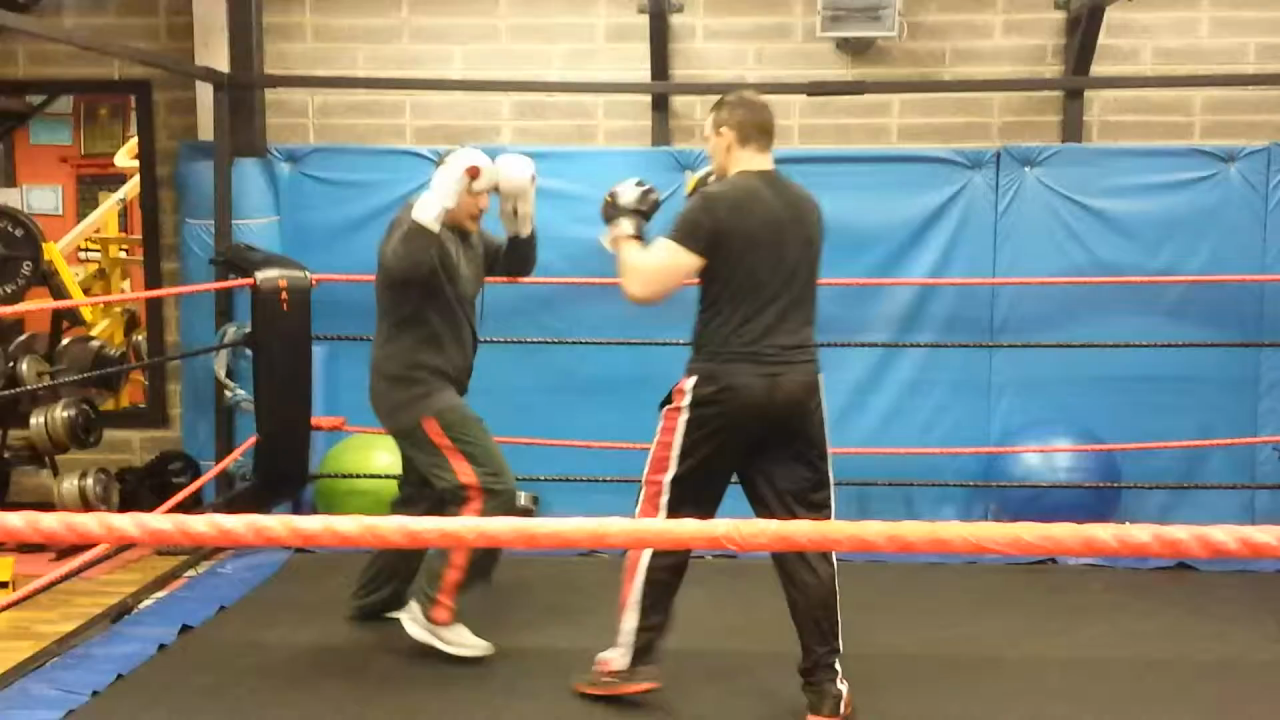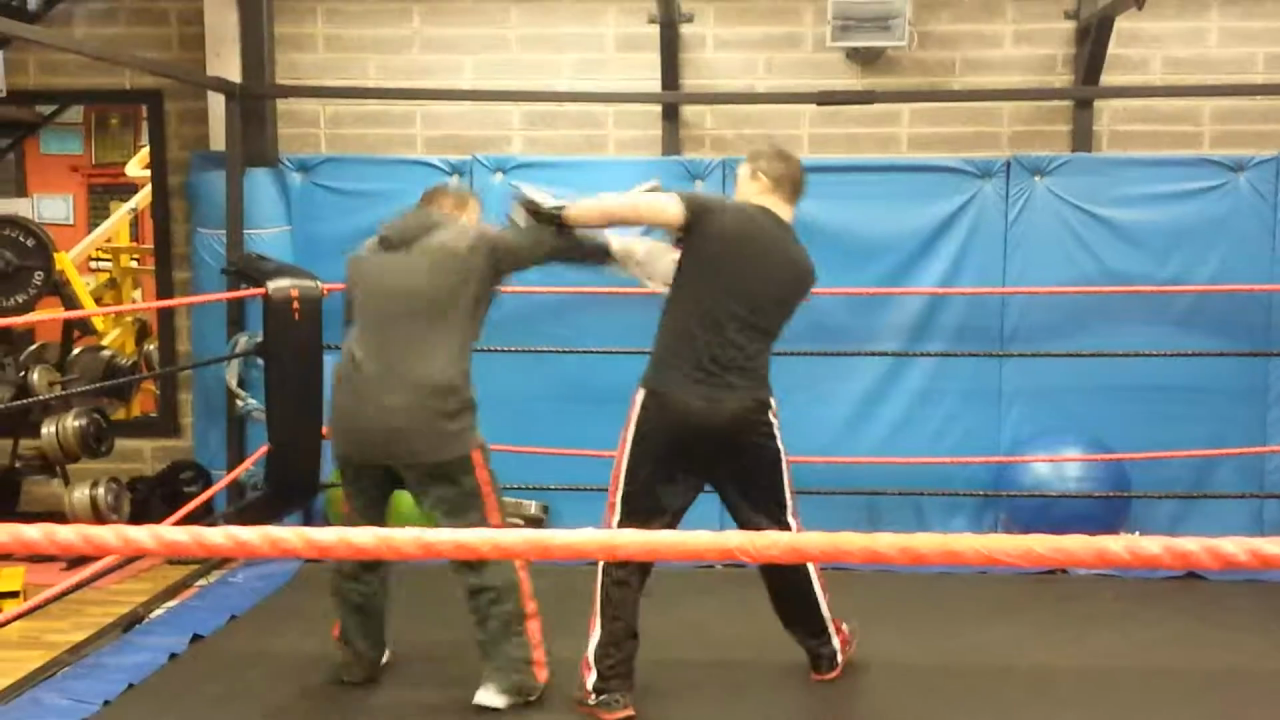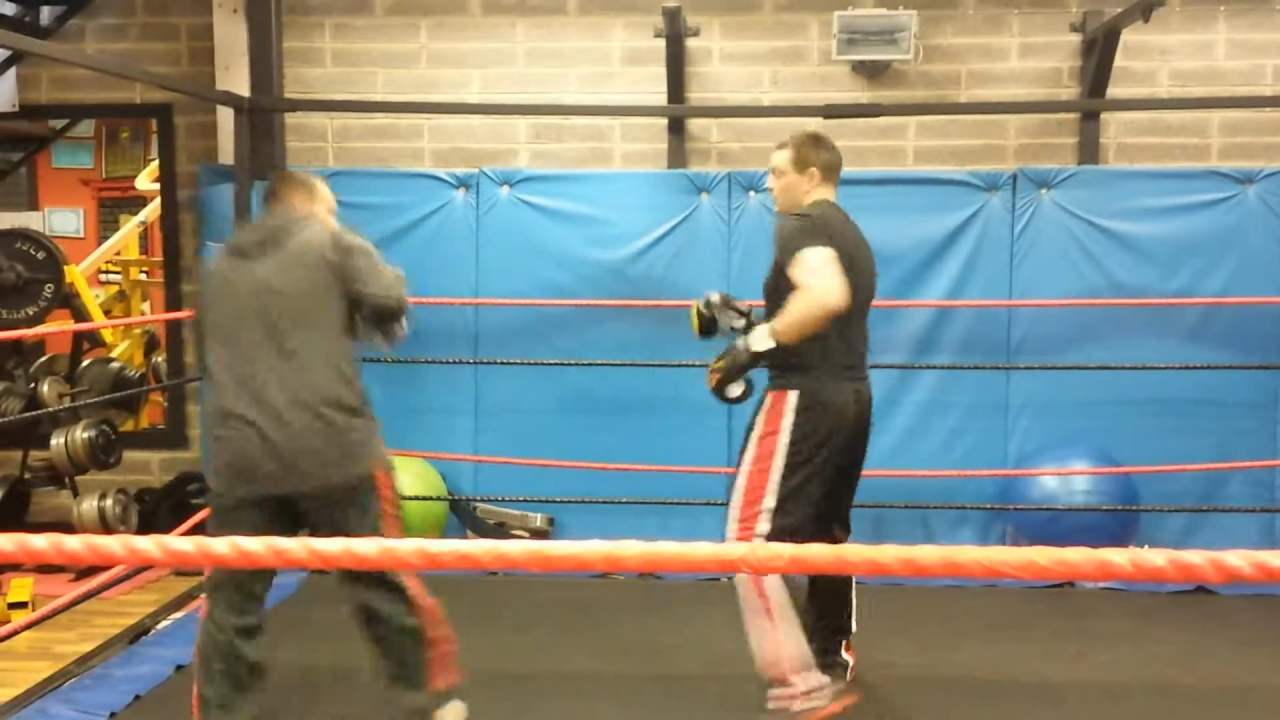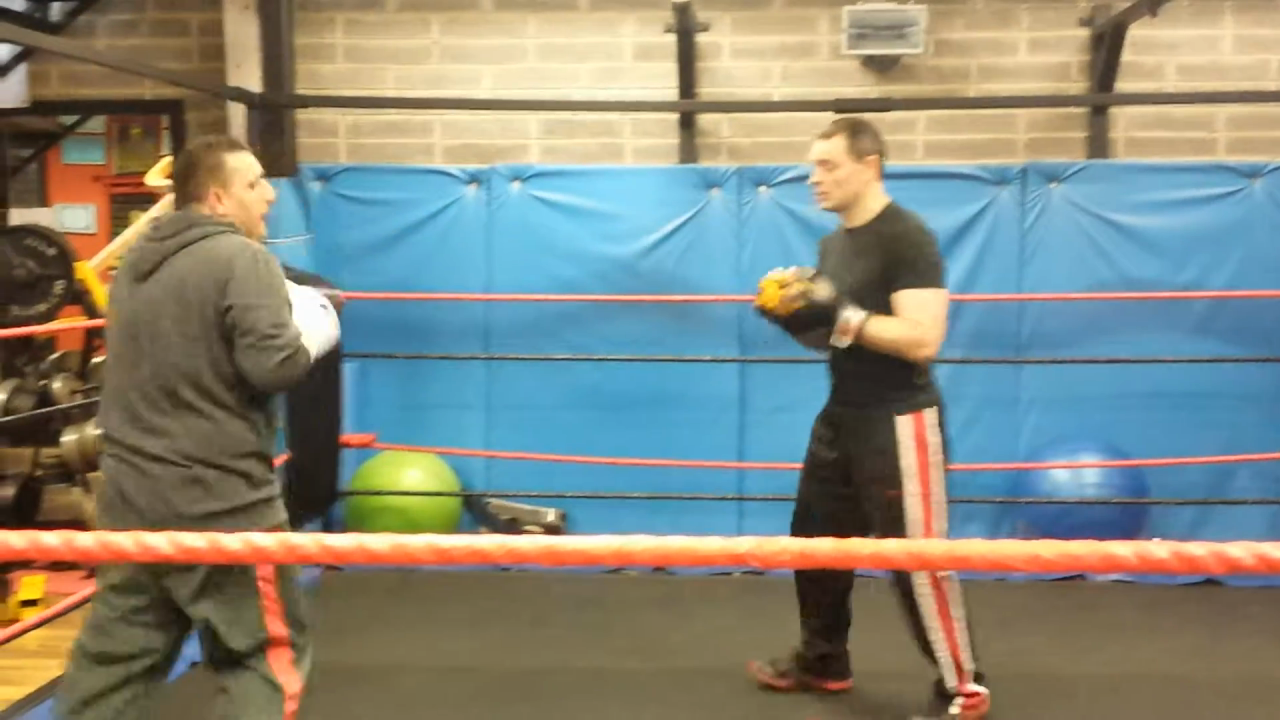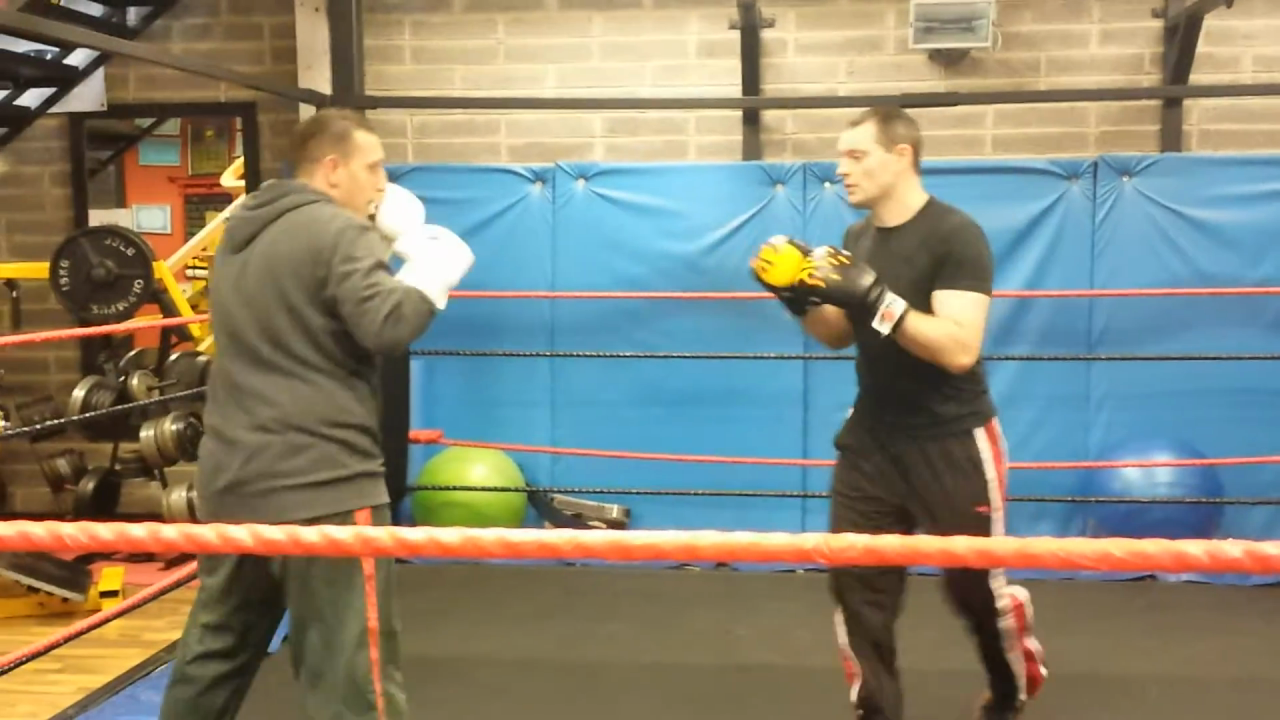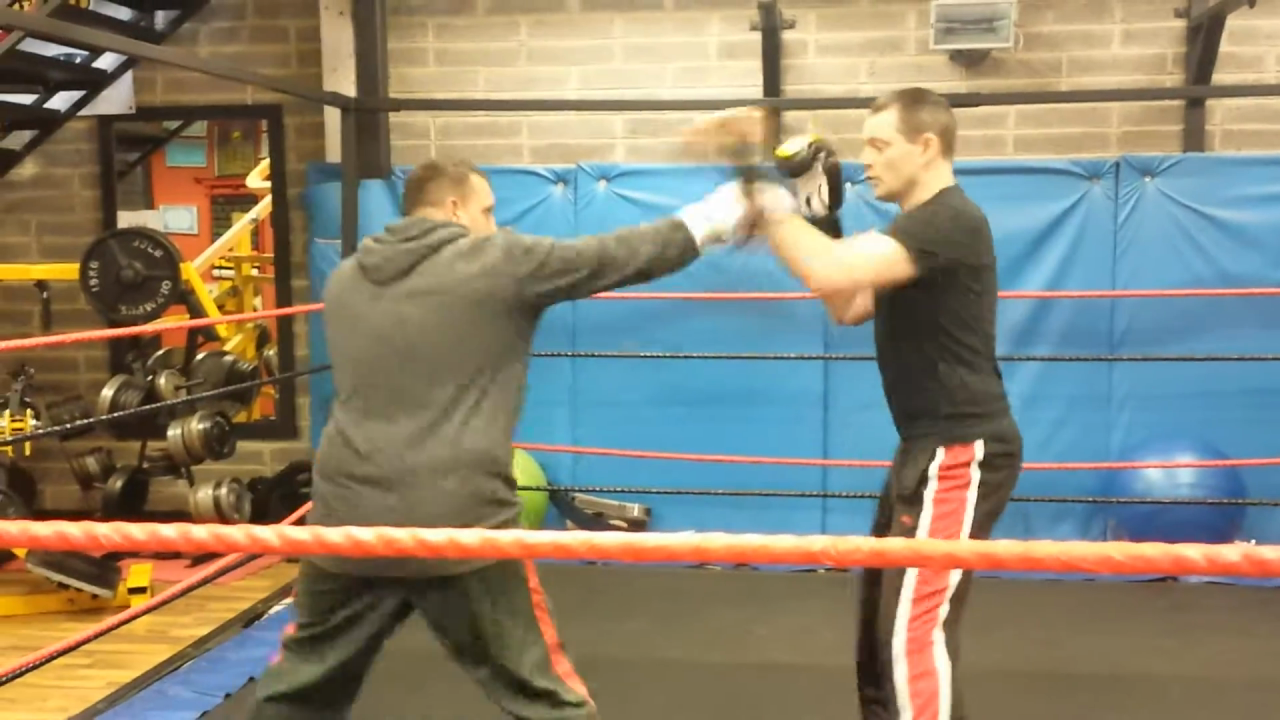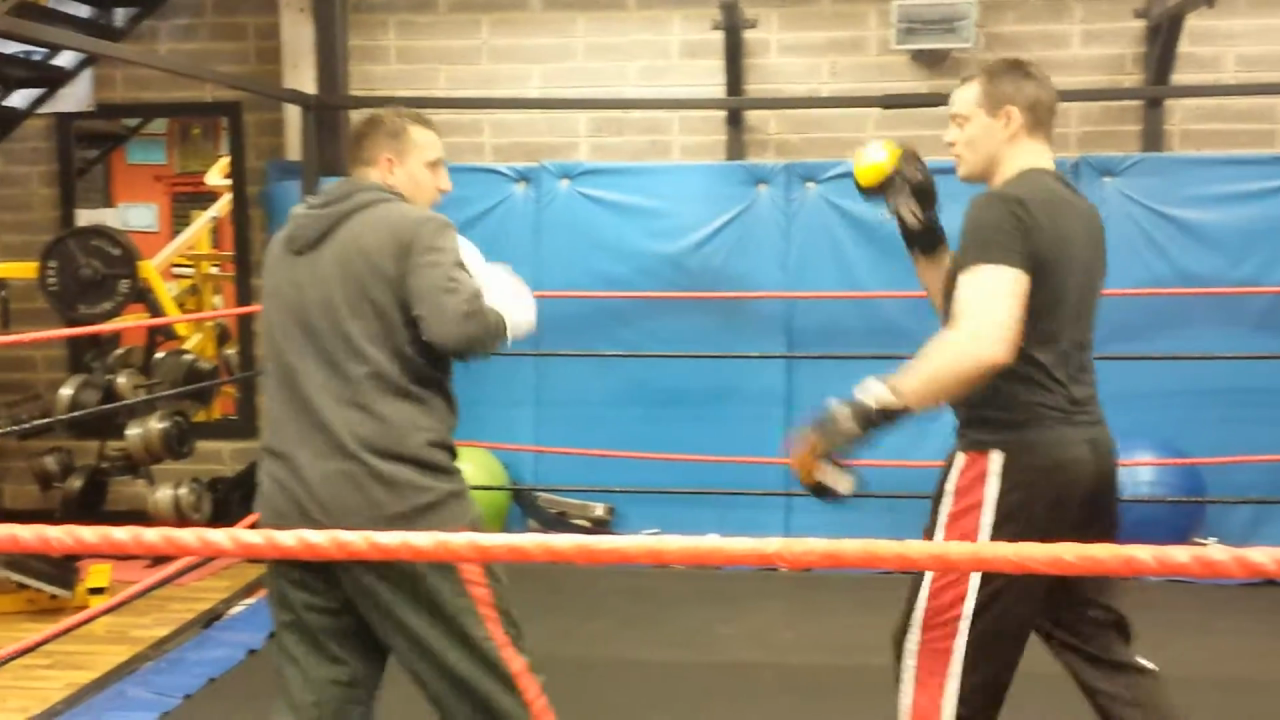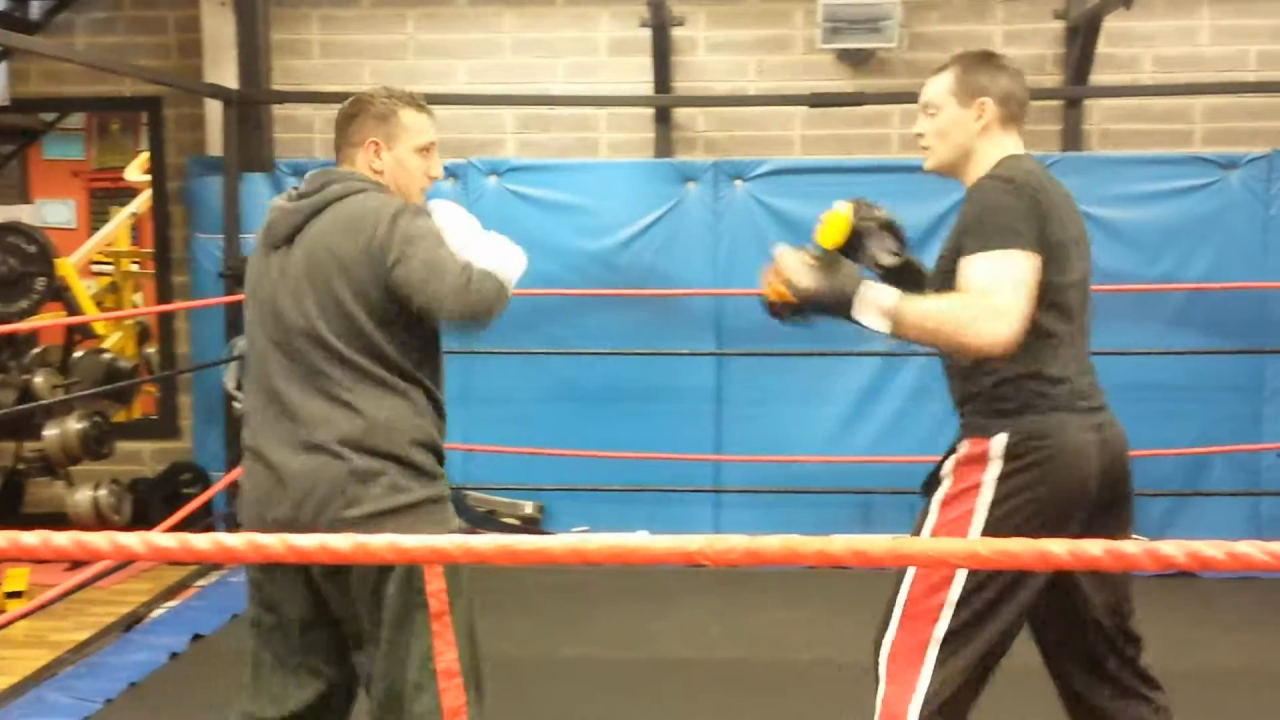
dt=0.4s
person 1, frame 1
left shoulder: (714, 205)
right shoulder: (805, 206)
left elbow: (643, 288)
left wrist: (624, 228)
left hip: (721, 389)
right hip: (796, 387)
left knee: (666, 520)
left ankle: (629, 661)
person 1, frame 2
left shoulder: (721, 215)
right shoulder: (800, 264)
left elbow: (626, 206)
left wrist: (560, 213)
left hip: (669, 401)
right hip: (745, 411)
right knee: (776, 532)
right ankle: (825, 648)
person 1, frame 3
left shoulder: (804, 224)
right shoulder: (850, 238)
left elbow: (824, 296)
left wrist: (754, 344)
right wrist: (748, 319)
left hip: (805, 400)
right hip: (848, 400)
left knee: (755, 536)
right knee: (822, 533)
right ankle: (832, 658)
person 1, frame 4
left shoulder: (908, 238)
right shoulder: (833, 242)
left elbow: (920, 341)
left wrist: (836, 315)
right wrist: (796, 317)
left hip: (898, 422)
right hip: (842, 418)
left knee: (917, 564)
right knee: (812, 536)
right ankle: (822, 660)
person 1, frame 5
left shoulder: (955, 236)
right shoulder: (857, 237)
left elbow: (958, 350)
right elbow: (839, 334)
left wrist: (873, 299)
right wrist: (802, 300)
left hip: (954, 439)
right hip: (872, 436)
left knee: (975, 585)
right knee: (857, 584)
person 1, frame 6
left shoulder: (948, 219)
right shoulder: (929, 221)
left elbow: (836, 274)
right elbow: (849, 306)
right wrist: (819, 218)
left hip: (958, 453)
right hip: (927, 447)
left knee: (914, 626)
right knee: (883, 609)
person 1, frame 7
left shoulder: (1006, 207)
right shoulder: (1074, 210)
left elbow: (982, 344)
left wrist: (865, 408)
right wrist: (922, 226)
left hip: (1017, 460)
right hip: (1080, 452)
left knee: (947, 662)
right knee: (1105, 654)
person 1, frame 8
left shoulder: (1003, 192)
right shoulder: (1037, 191)
left elbow: (992, 327)
left wrist: (860, 296)
right wrist: (898, 271)
left hip: (1022, 451)
right hip: (1088, 445)
left knee: (923, 660)
person 2, frame 1
left shoulder: (461, 237)
right shoulder: (417, 235)
left elbow: (516, 262)
right elbow: (401, 267)
left wrist: (520, 211)
right wrist: (441, 198)
left hip: (419, 389)
right hip: (418, 394)
left knee: (425, 496)
right knee: (487, 491)
left ankle: (380, 596)
right ankle: (435, 612)
person 2, frame 2
left shoulder: (366, 256)
right shoulder: (474, 247)
right elbow: (553, 240)
left hip: (356, 422)
right hip: (432, 427)
left ankle: (359, 656)
right ankle: (513, 675)
person 2, frame 3
left shoulder: (216, 271)
right shoulder: (334, 246)
right elbow: (388, 302)
right wrist: (352, 321)
left hip: (240, 460)
right hip: (334, 451)
left knee: (231, 605)
right knee: (385, 582)
person 2, frame 4
left shoulder: (135, 271)
right shoulder: (242, 261)
right elbow: (270, 366)
right wrist: (309, 334)
left hip: (134, 502)
right hip: (222, 505)
left knee: (109, 667)
right knee: (270, 660)
person 2, frame 5
left shoulder: (245, 233)
right shoulder: (339, 234)
right elbow: (389, 326)
left wrist: (377, 242)
right wrist: (432, 268)
left hip: (233, 481)
right hip: (321, 485)
left knee: (213, 654)
right knee: (348, 671)
person 2, frame 6
left shoulder: (345, 280)
right shoulder: (502, 262)
right elbow: (618, 257)
right wrist: (709, 218)
left hip: (349, 514)
right hip: (459, 519)
person 2, frame 7
left shoulder: (288, 242)
right shoulder: (414, 231)
right elbow: (461, 328)
right wrist: (507, 306)
left hip: (296, 504)
right hip: (400, 503)
person 2, frame 8
left shoulder: (281, 227)
right shoulder: (388, 221)
right elbow: (469, 301)
left wrist: (438, 253)
right wrist: (498, 261)
left hip: (278, 499)
right hip: (373, 504)
